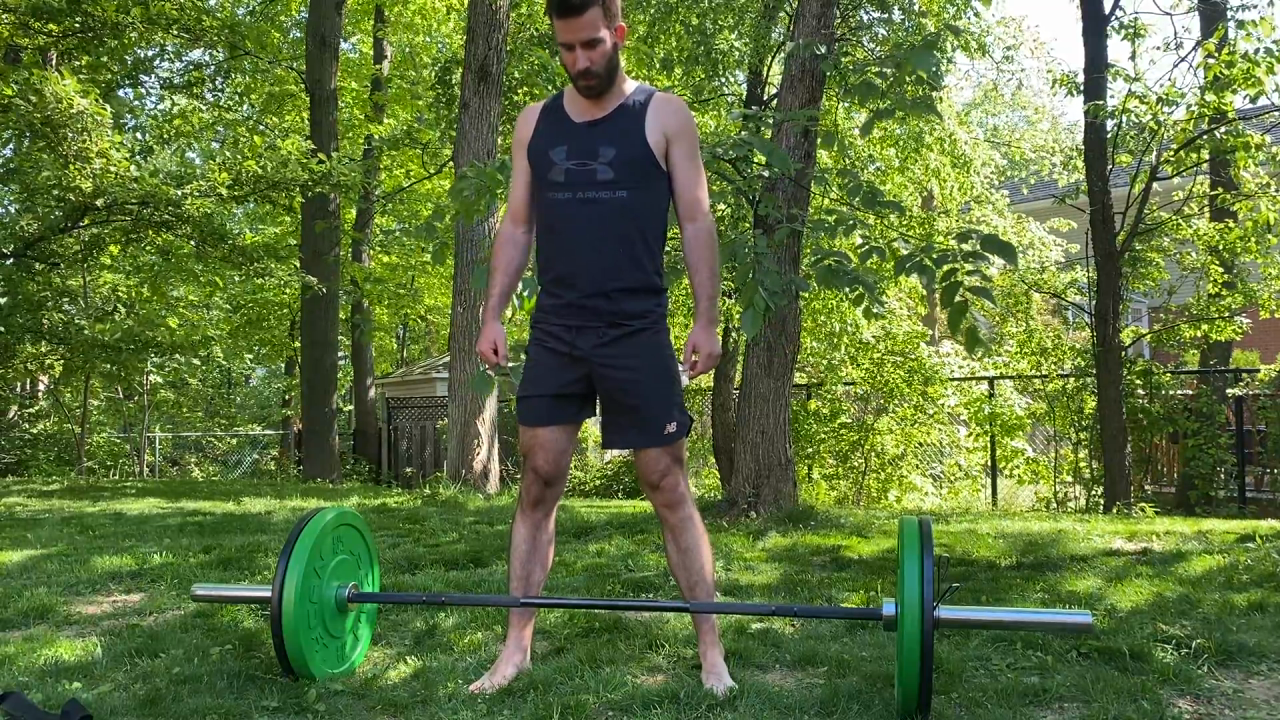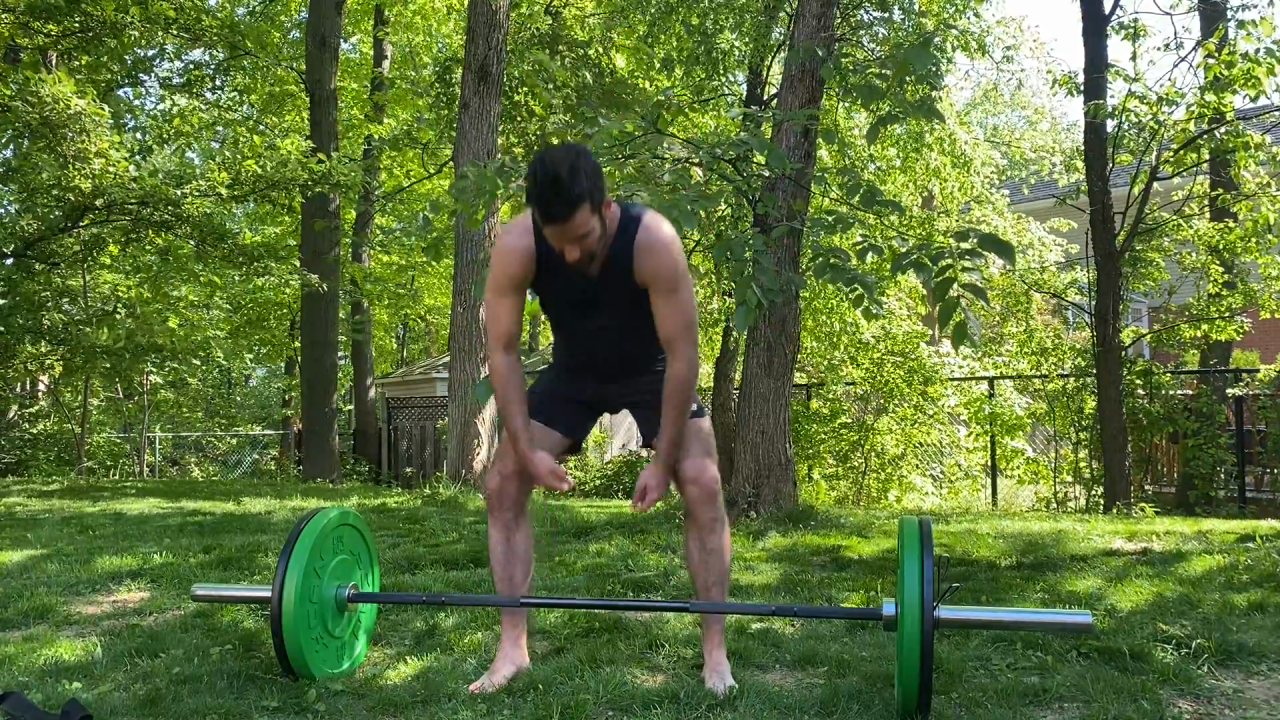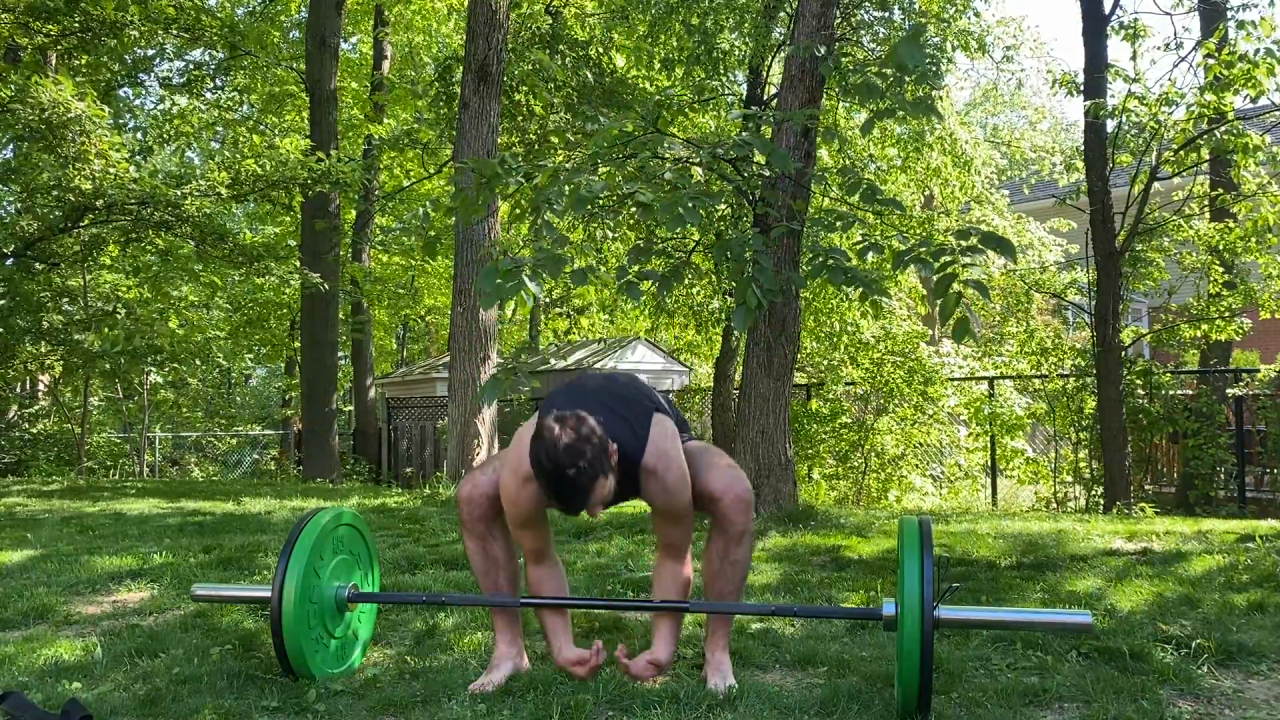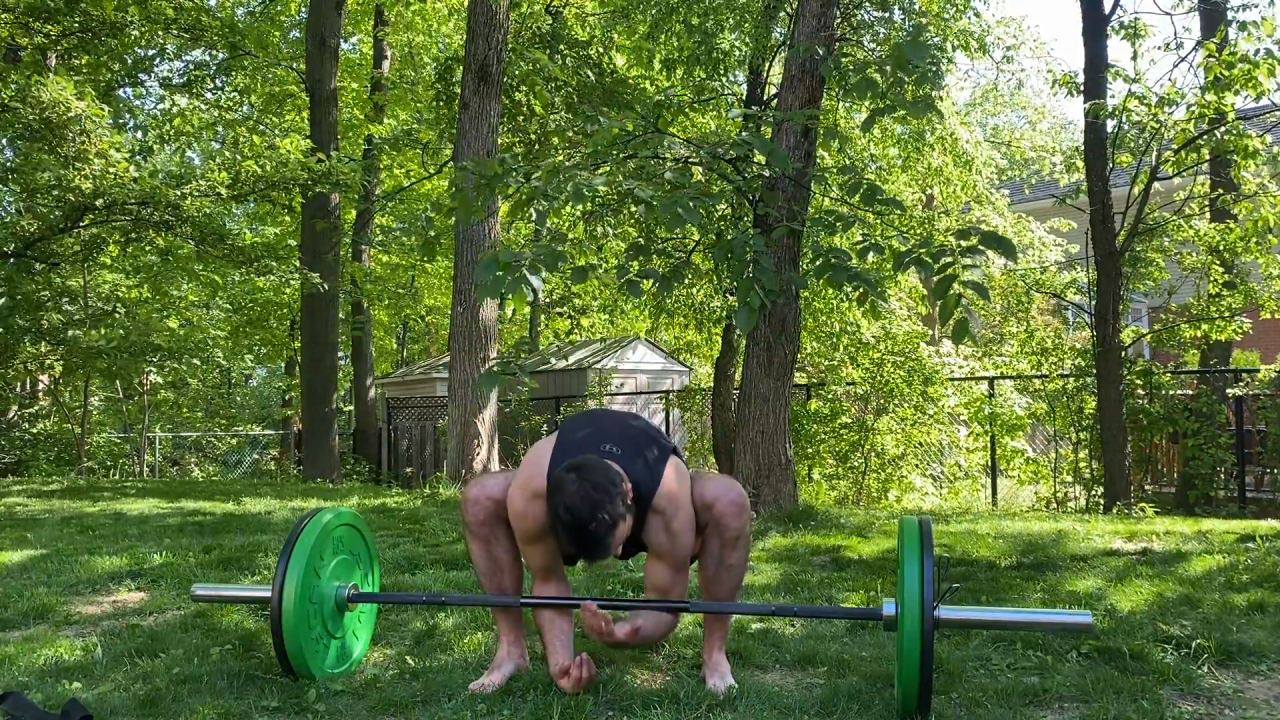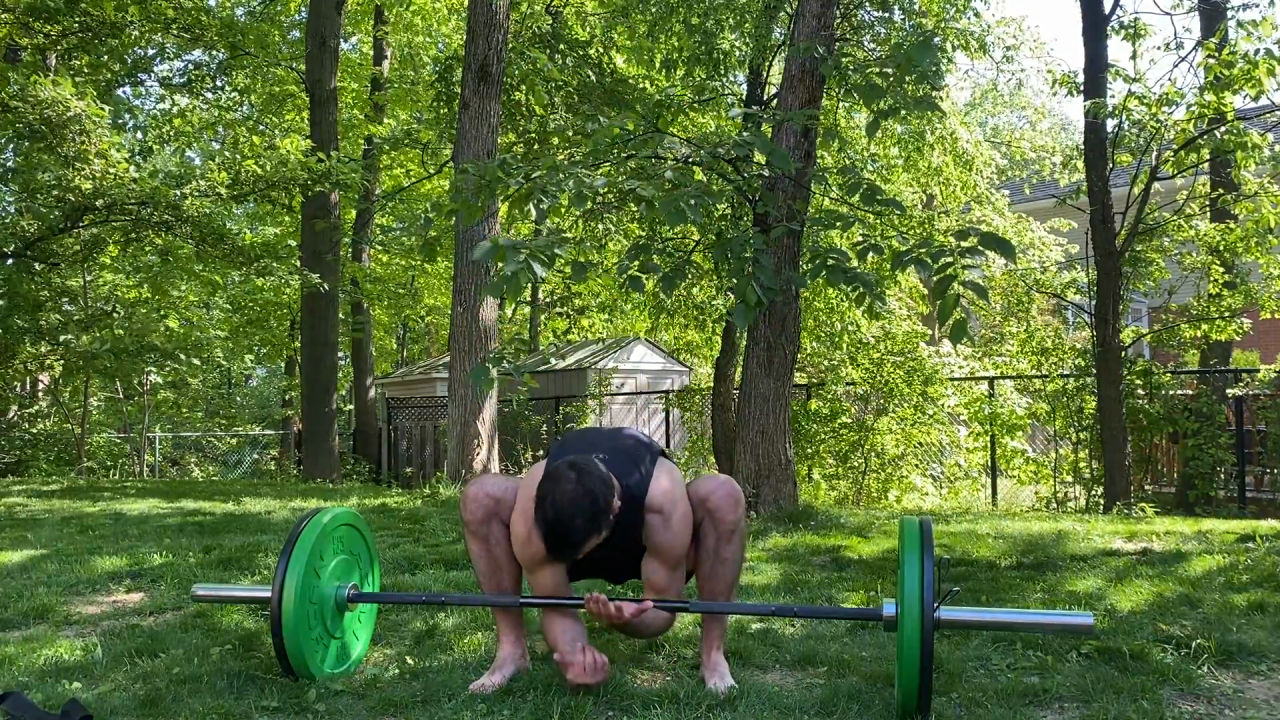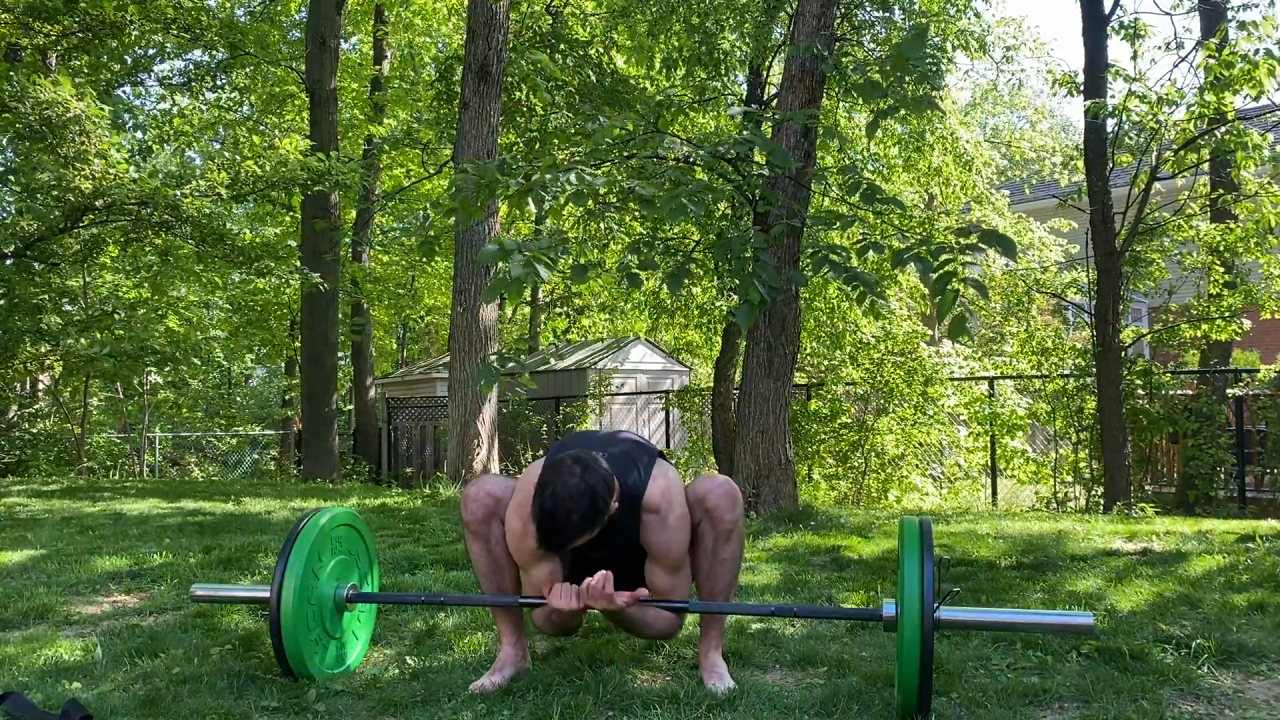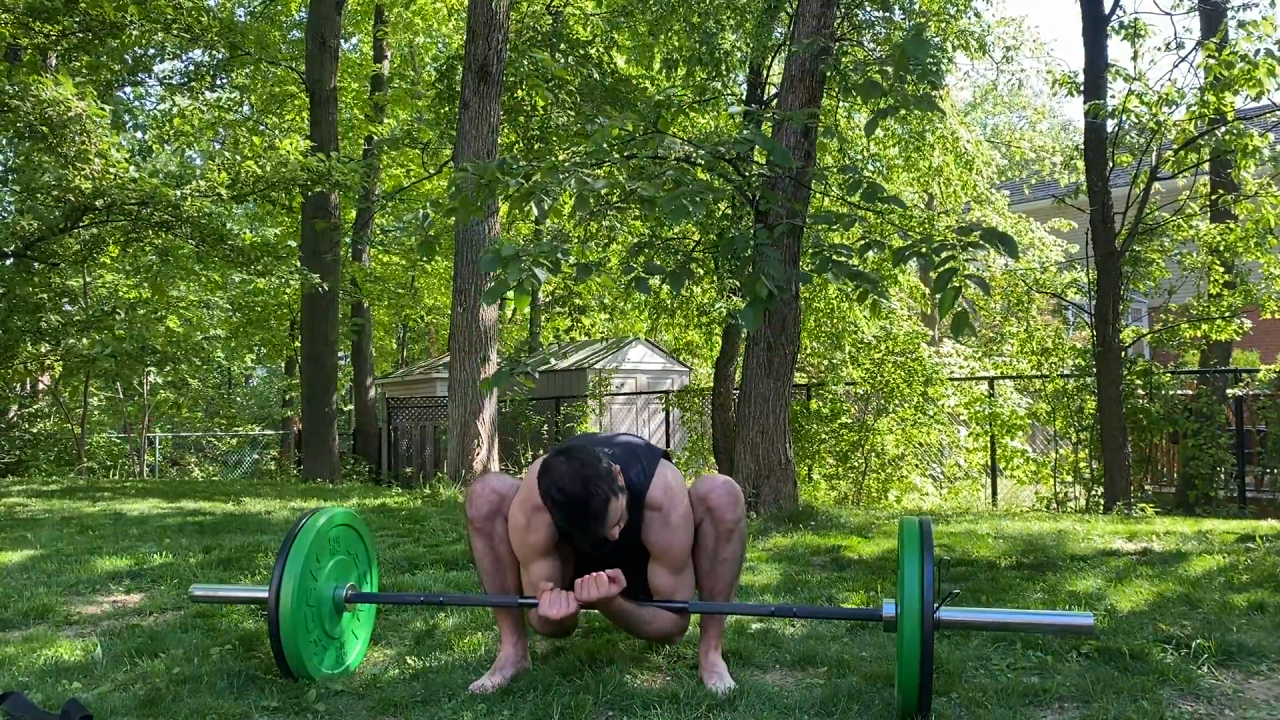
dt=0.4s
person 1, frame 1
left shoulder: (664, 116)
right shoulder: (535, 122)
left elbow: (697, 223)
right elbow: (515, 225)
left wrist: (706, 322)
right wrist: (491, 315)
left hip: (638, 334)
right hip: (553, 336)
left knee: (670, 492)
right knee: (537, 490)
left ankle: (709, 649)
right ankle: (516, 646)
person 1, frame 2
left shoulder: (653, 240)
right shoulder: (513, 245)
left elbow: (682, 355)
right elbow: (501, 350)
left wrist: (664, 458)
right wrist: (526, 447)
left hip: (652, 370)
right hip: (572, 373)
left knee: (702, 489)
right knee: (501, 486)
left ankle: (715, 650)
right ankle: (513, 645)
person 1, frame 3
left shoulder: (662, 465)
right shoulder: (520, 474)
left elbow: (674, 556)
right elbow: (540, 562)
left wrist: (661, 650)
right wrist: (562, 647)
left hip: (651, 438)
left knee: (734, 497)
right knee: (474, 498)
left ankle: (717, 652)
right ankle: (509, 648)
person 1, frame 4
left shoulder: (668, 498)
right shoulder: (530, 493)
left elbow: (664, 606)
right elbow: (547, 580)
left wrist: (625, 634)
right wrist: (560, 661)
left knee: (728, 502)
right knee: (480, 499)
left ankle: (714, 653)
right ankle: (511, 649)
person 1, frame 5
left shoulder: (664, 501)
right shoulder: (530, 508)
left elbow: (663, 608)
right elbow: (556, 607)
left wrist: (627, 618)
right wrist: (574, 655)
left hip: (650, 548)
left knee: (722, 496)
right knee: (480, 497)
left ankle: (712, 653)
right ankle: (512, 648)
person 1, frame 6
left shoulder: (661, 501)
right shoulder: (527, 501)
left elbow: (671, 616)
right elbow: (542, 612)
left wrist: (620, 612)
right wrist: (561, 615)
left hip: (652, 554)
left knee: (720, 495)
right knee: (480, 497)
left ankle: (711, 653)
right ankle: (512, 650)
person 1, frame 7
left shoulder: (664, 495)
right shoulder: (532, 504)
left elbow: (674, 623)
right elbow: (539, 614)
left wrist: (612, 606)
right wrist: (555, 616)
left hip: (661, 566)
right hip: (577, 562)
left knee: (722, 496)
right knee: (486, 495)
left ankle: (711, 653)
right ankle: (513, 650)
